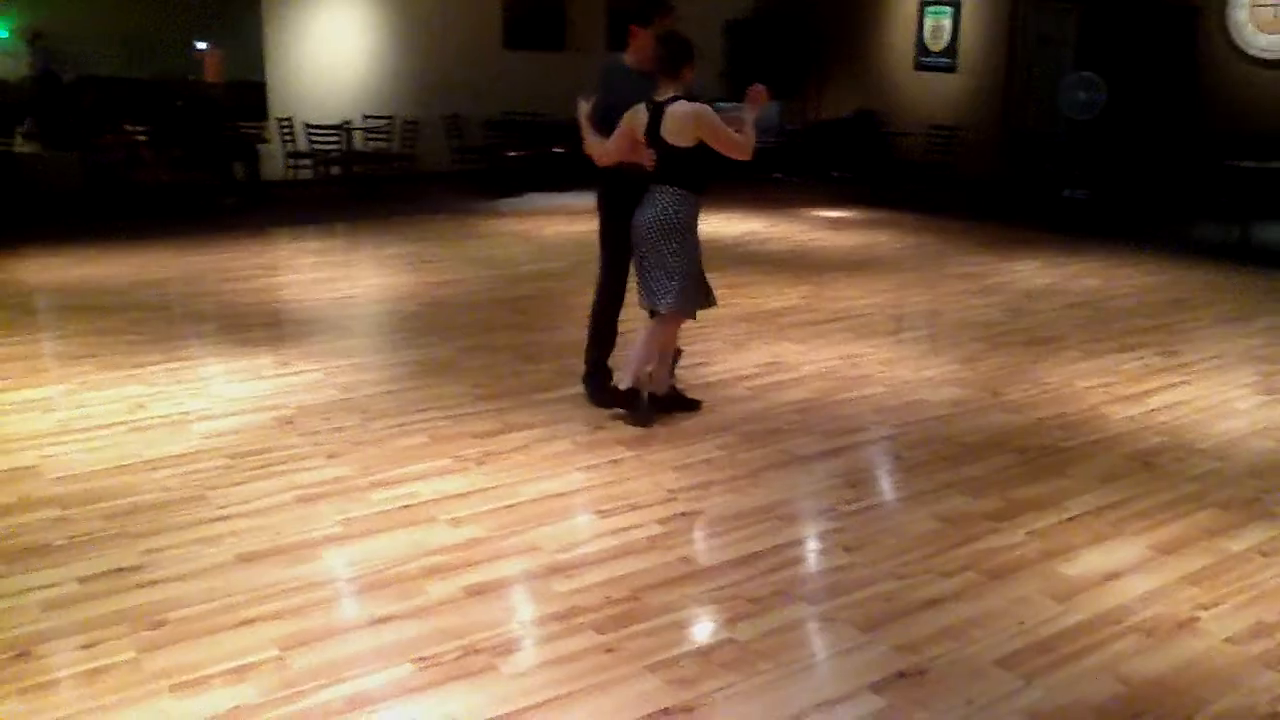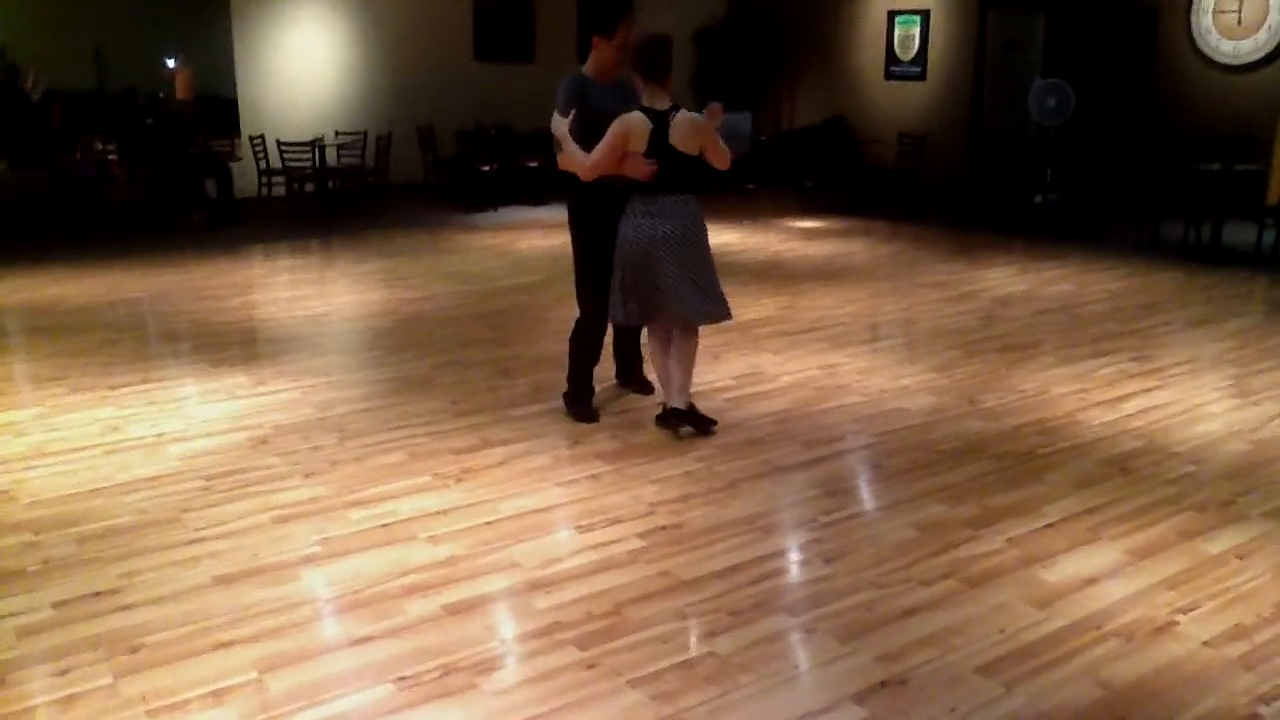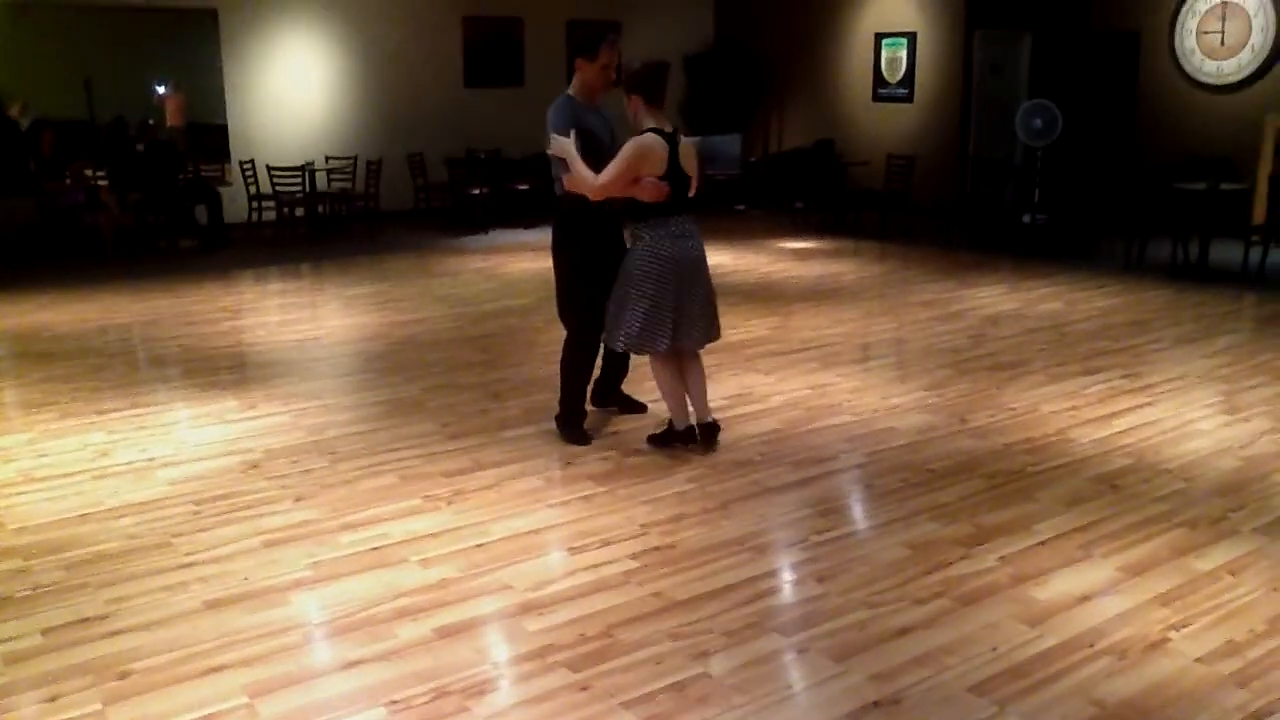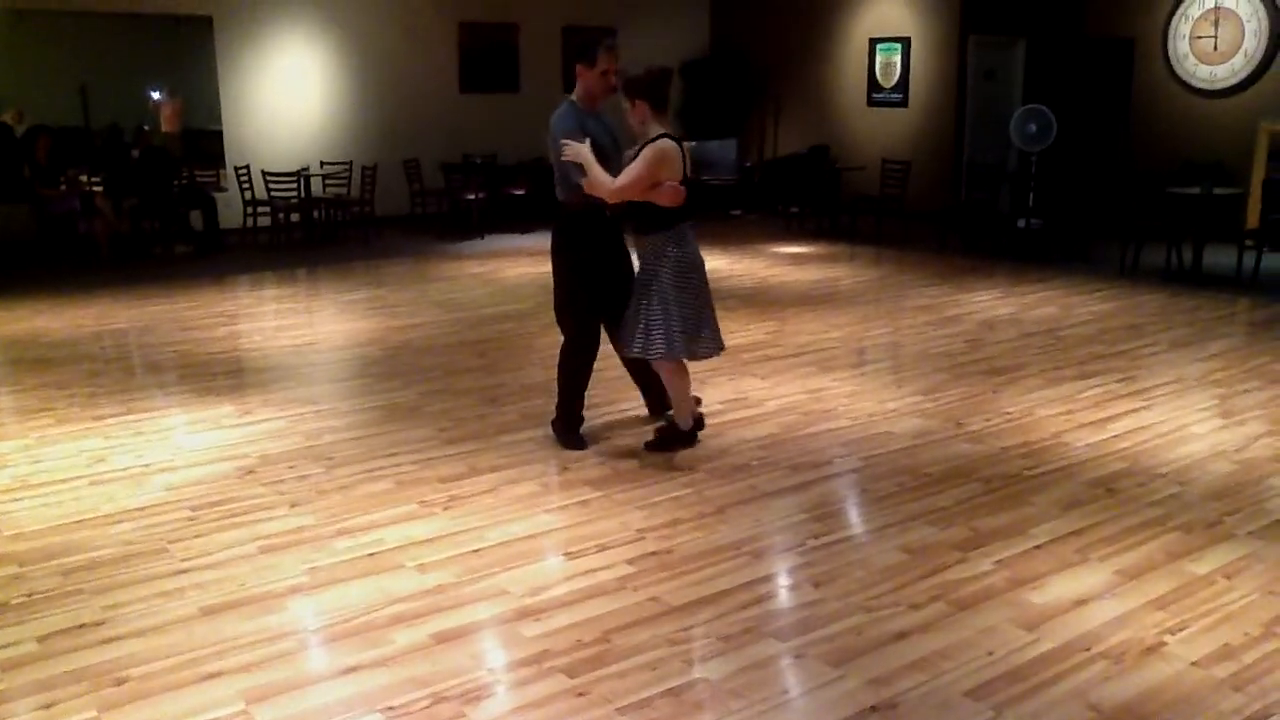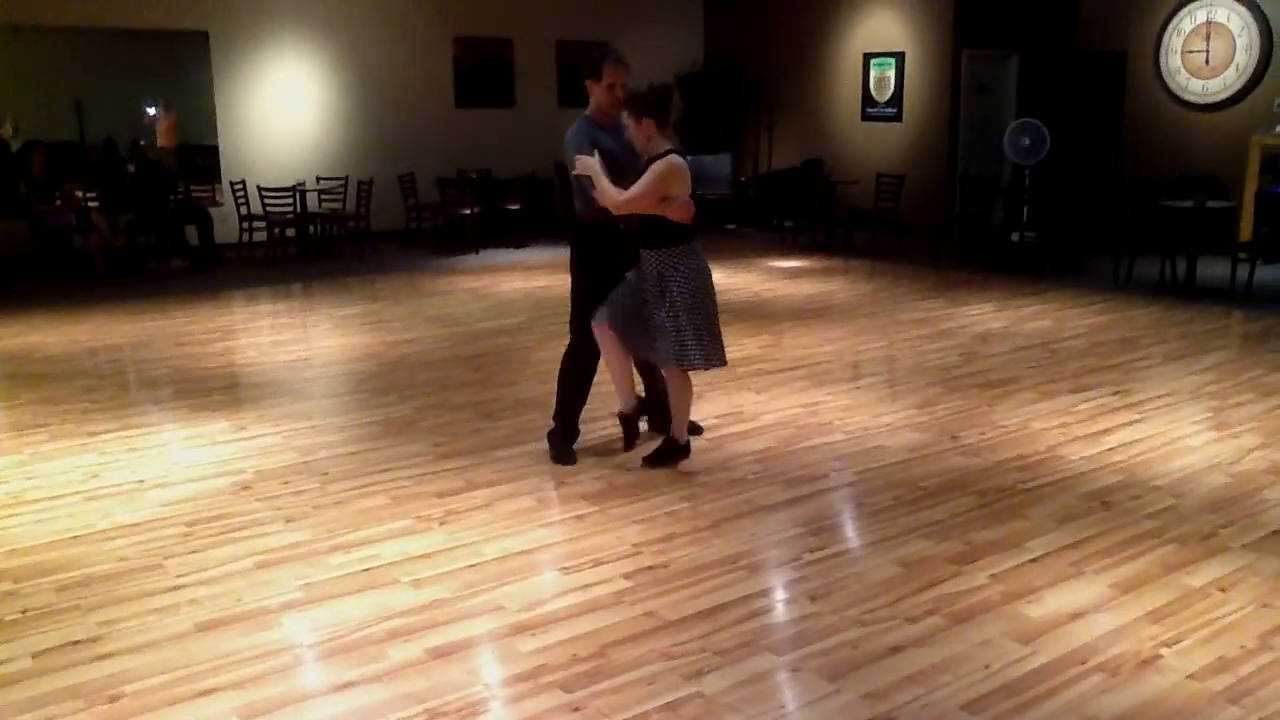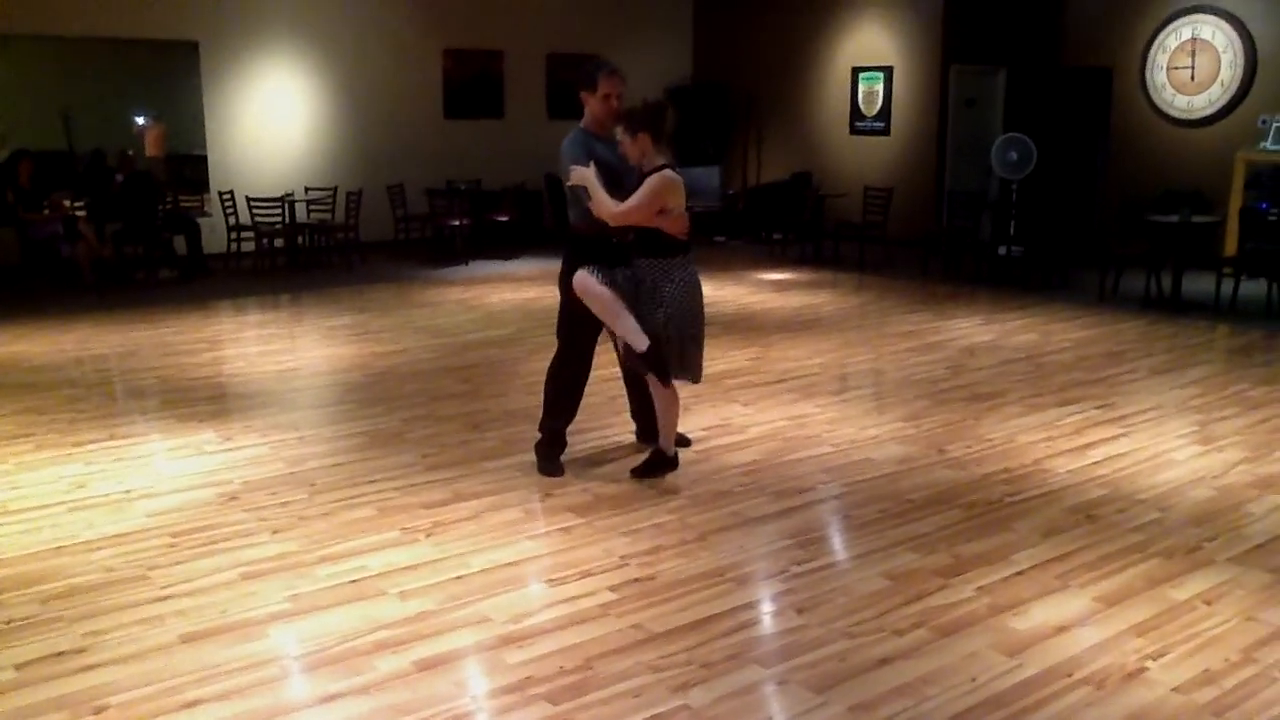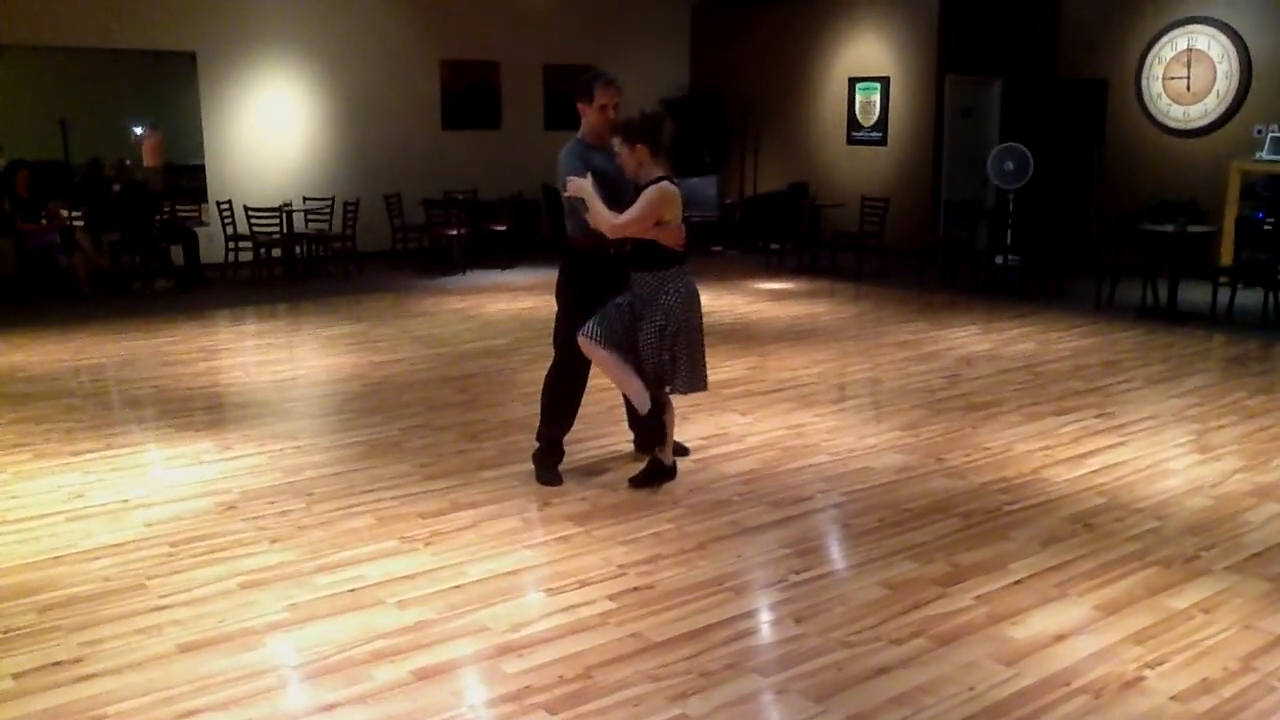
dt=0.3s
person 1, frame 1
right shoulder: (610, 76)
right elbow: (593, 140)
right wrist: (636, 153)
right hip: (620, 189)
right knee: (613, 285)
right ankle: (598, 374)
person 1, frame 2
left shoulder: (626, 86)
right shoulder: (575, 90)
right wrist: (624, 166)
left hip: (629, 199)
right hip: (593, 204)
right knee: (596, 301)
left ankle: (628, 367)
right ankle: (578, 392)
person 1, frame 3
left shoulder: (598, 110)
right shoulder: (563, 113)
right elbow: (573, 181)
right wrist: (635, 189)
left hip: (608, 222)
right hip: (577, 228)
right knee: (584, 325)
left ankle: (608, 389)
right ankle: (570, 415)
person 1, frame 4
left shoulder: (600, 115)
right shoulder: (566, 121)
right elbow: (589, 183)
right wrist: (653, 194)
left hip: (607, 228)
right hip: (577, 232)
left knee: (629, 318)
right knee: (582, 332)
left ankle: (657, 397)
right ankle: (567, 420)
person 1, frame 5
left shoulder: (624, 128)
right shoulder: (581, 136)
right wrist: (665, 209)
left hip: (629, 240)
right hip: (595, 244)
right knee: (586, 342)
left ankle: (660, 414)
right ankle: (562, 433)
person 1, frame 6
left shoulder: (620, 139)
right shoulder: (576, 147)
right wrist: (659, 222)
left hip: (623, 252)
right hip: (588, 256)
right knee: (575, 352)
left ankle: (649, 426)
right ankle: (550, 443)
person 1, frame 7
left shoulder: (618, 151)
right shoulder: (573, 158)
right wrist: (656, 233)
left hip: (620, 264)
right hip: (585, 267)
right knee: (571, 362)
left ankle: (647, 435)
right ankle: (547, 452)
person 2, frame 1
left shoulder: (638, 114)
right shoulder: (696, 112)
left elbow: (603, 156)
right elbow: (743, 151)
left wrist: (584, 119)
right wrist: (750, 113)
left hip: (652, 211)
right hip: (674, 216)
left knee: (671, 309)
right knee: (671, 310)
left ankle: (658, 389)
right ankle: (630, 386)
person 2, frame 2
left shoulder: (628, 124)
right shoulder: (693, 122)
left elbow: (588, 170)
right elbow: (723, 162)
left wrist: (563, 134)
right wrist: (713, 126)
left hip: (641, 225)
right hip: (683, 223)
left knee: (656, 321)
right knee: (686, 320)
left ankle: (673, 403)
right ankle: (681, 402)
person 2, frame 3
left shoulder: (641, 145)
right shoulder: (685, 144)
left elbow: (597, 189)
left wrist: (570, 153)
left hip: (653, 249)
right hip: (686, 244)
left knee: (658, 346)
right knee: (685, 342)
left ankle: (681, 425)
right ankle: (705, 420)
person 2, frame 4
left shoulder: (660, 150)
right shoulder: (664, 147)
left elbow: (612, 191)
left wrist: (586, 157)
left hip: (668, 257)
right hip: (659, 255)
left knee: (665, 349)
right knee: (656, 345)
left ankle: (682, 427)
right ankle: (689, 414)
person 2, frame 5
left shoulder: (670, 166)
right shoulder: (658, 163)
left elbow: (620, 204)
right elbow: (633, 205)
left wrist: (595, 170)
left hip: (677, 270)
right hip: (652, 268)
left knee: (674, 362)
right knee: (604, 325)
left ankle: (678, 441)
right ankle: (629, 405)
person 2, frame 6
left shoulder: (665, 180)
right shoulder: (651, 178)
left elbow: (615, 215)
right elbow: (627, 218)
left wrist: (591, 181)
right wrist: (595, 191)
left hip: (671, 283)
right hip: (646, 277)
right knee: (584, 280)
left ankle: (667, 453)
right ankle: (644, 348)
person 2, frame 7
left shoulder: (662, 192)
right shoulder: (649, 189)
left elbow: (614, 228)
right elbow: (623, 228)
left wrist: (587, 192)
left hip: (667, 294)
right hip: (645, 291)
left knee: (656, 387)
right knee: (590, 339)
left ankle: (664, 462)
right ankle: (648, 405)
